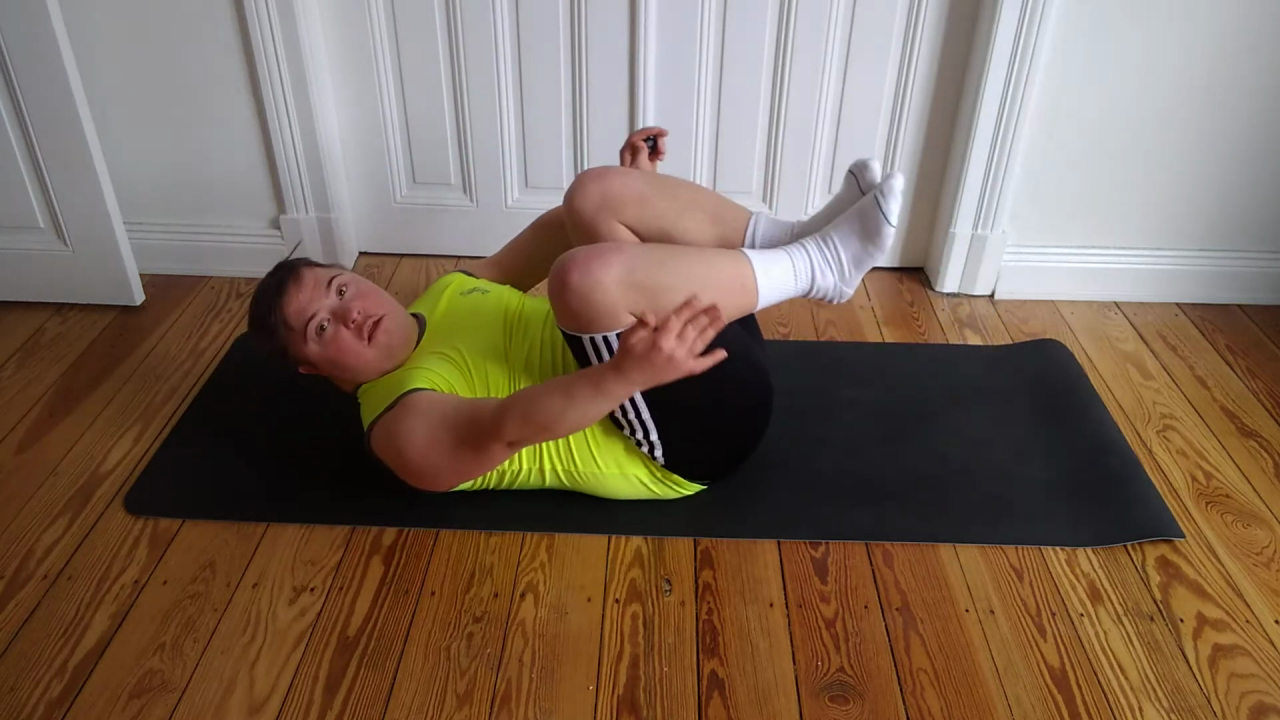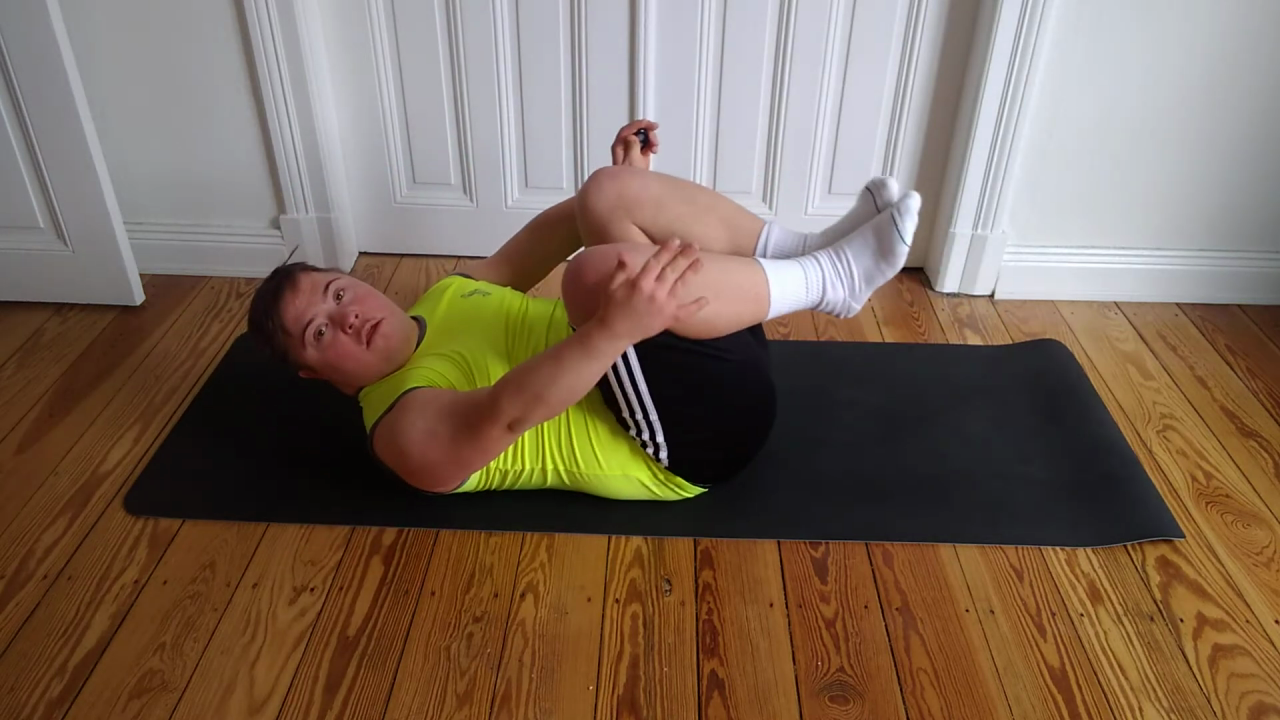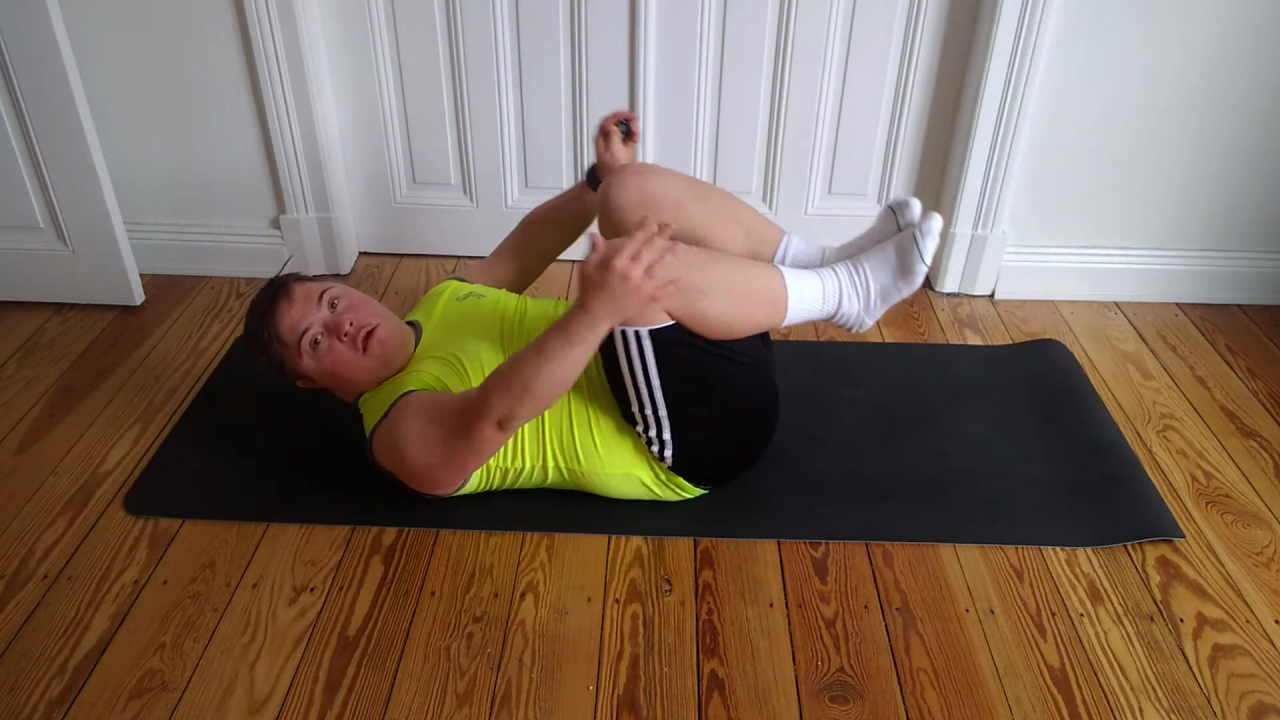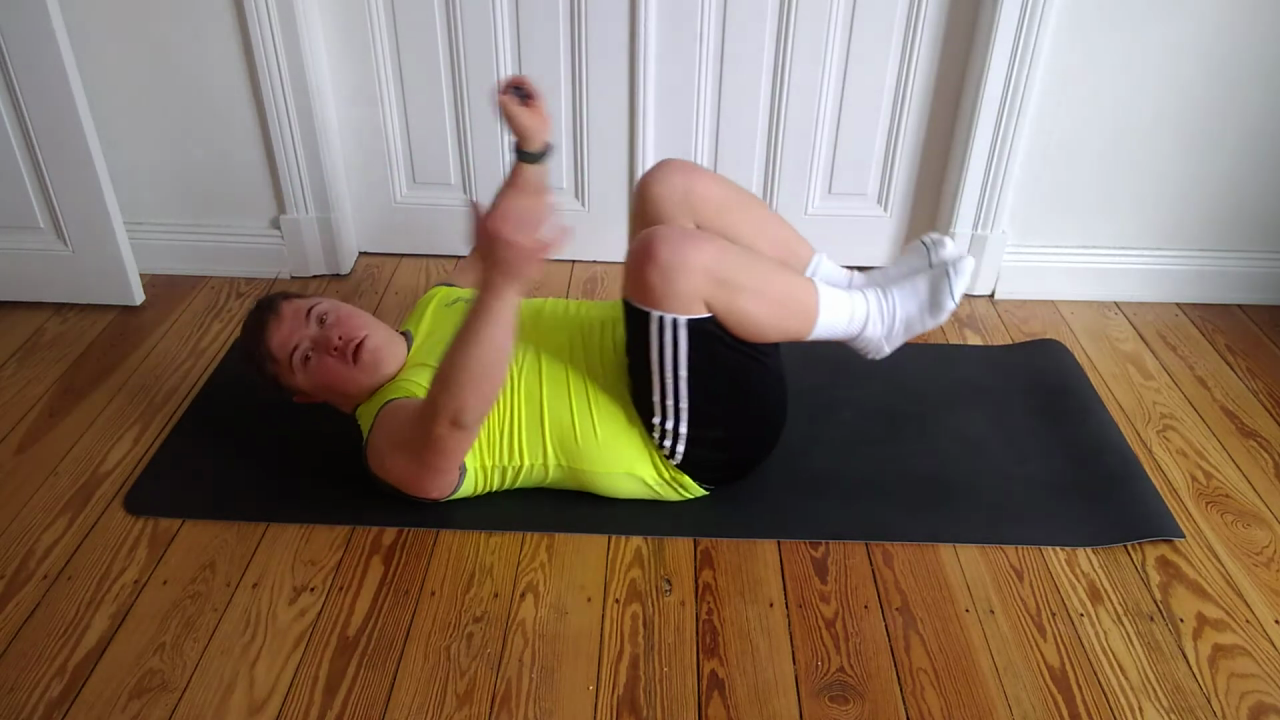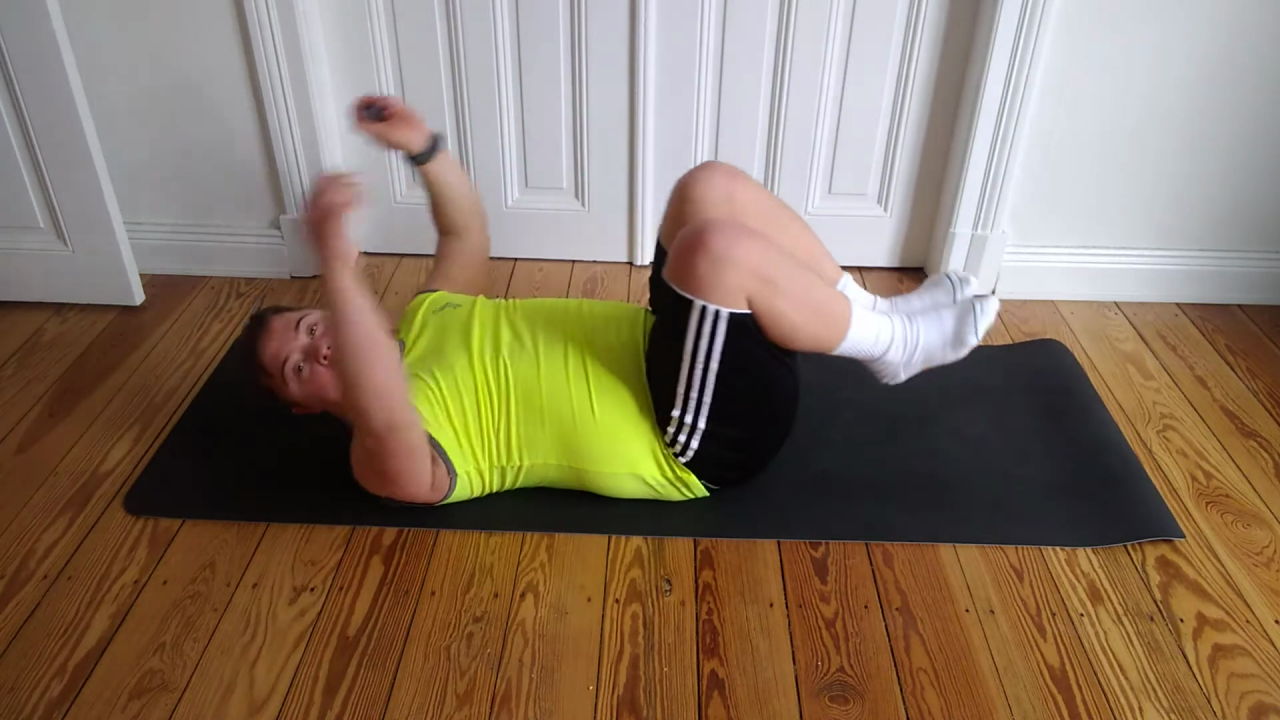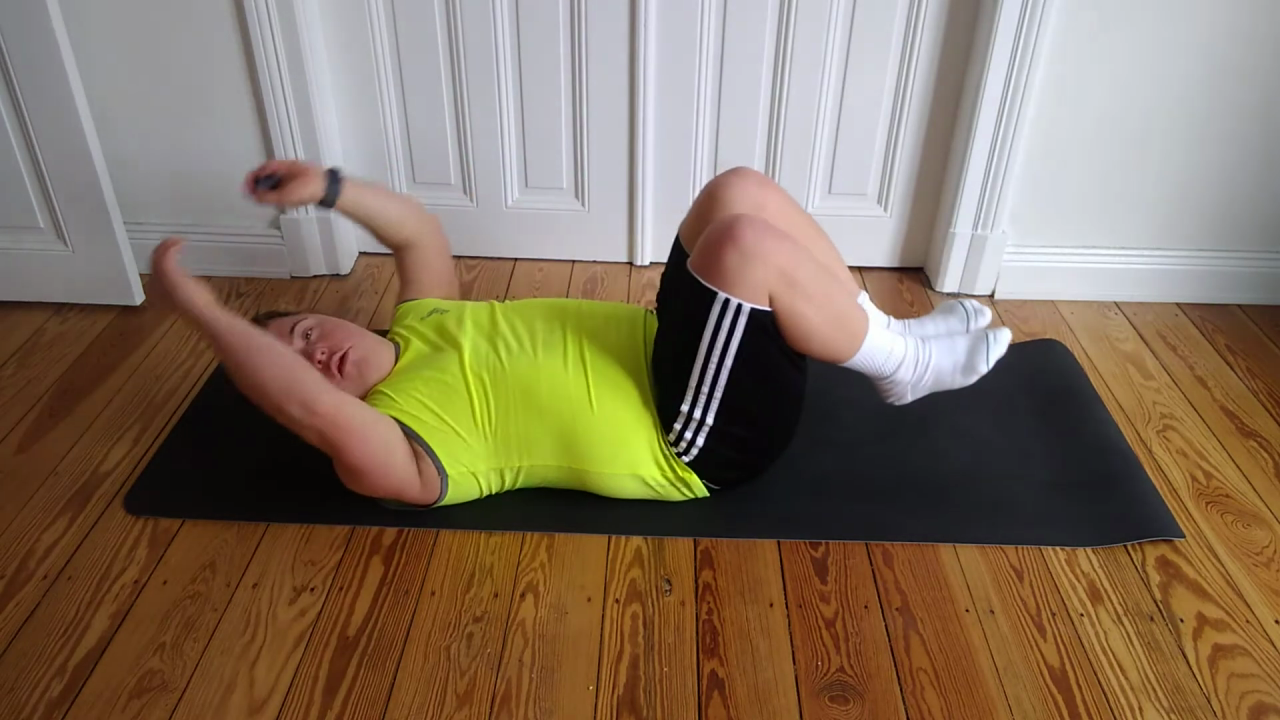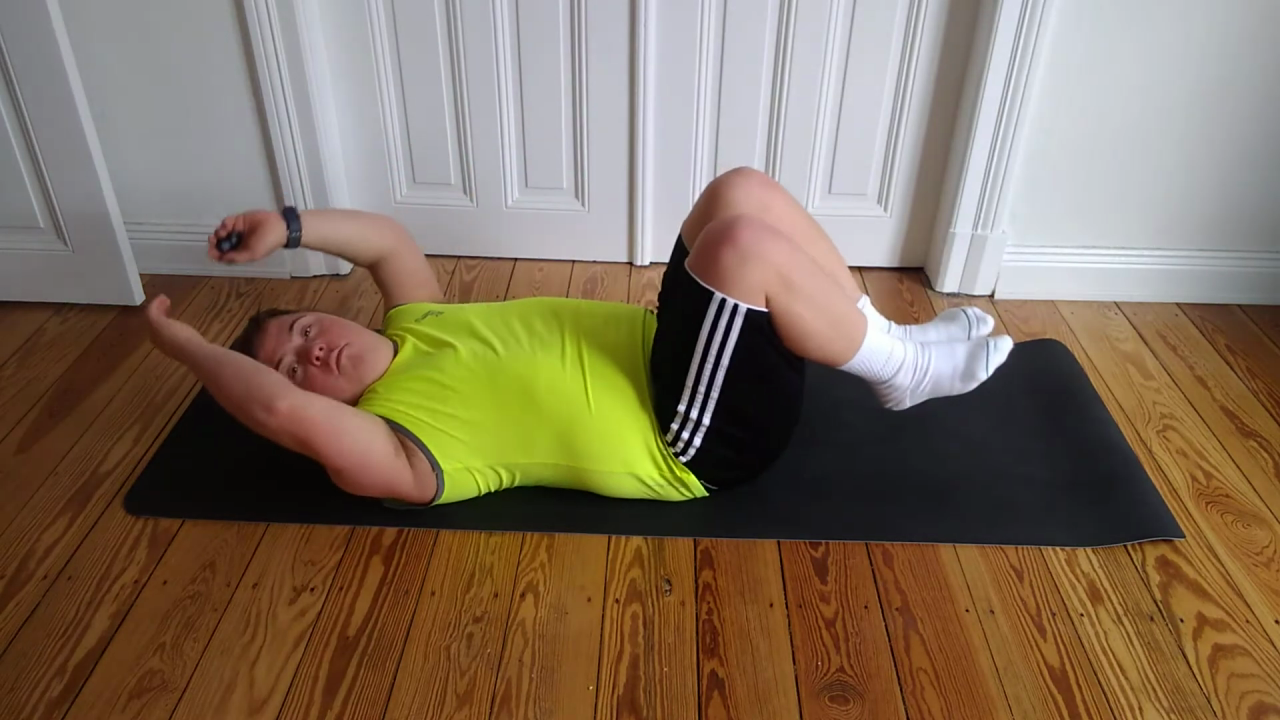
dt=0.2s
person 1, frame 1
left shoulder: (446, 297)
right shoulder: (404, 428)
left elbow: (547, 238)
right elbow: (511, 425)
left wrist: (634, 194)
right wrist: (632, 372)
left hip: (704, 345)
right hip: (697, 426)
left knee: (594, 194)
right knee: (589, 275)
left ankle: (796, 246)
right ankle: (815, 267)
person 1, frame 2
left shoulder: (442, 300)
right shoulder: (406, 430)
left elbow: (544, 238)
right elbow: (508, 410)
left wrist: (632, 189)
right wrist: (618, 327)
left hip: (709, 349)
right hip: (699, 441)
left knee: (607, 194)
right knee: (599, 275)
left ankle: (809, 255)
right ankle: (830, 279)
person 1, frame 3
left shoulder: (440, 305)
right shoulder: (405, 437)
left elbow: (526, 244)
right elbow: (500, 410)
left wrist: (600, 180)
right wrist: (599, 308)
left hip: (716, 364)
right hip: (696, 445)
left knee: (634, 192)
right knee: (616, 274)
left ankle: (827, 266)
right ankle: (844, 291)
person 1, frame 4
left shoulder: (435, 313)
right shoulder: (397, 445)
left elbow: (509, 226)
right elbow: (459, 414)
left wrist: (532, 149)
right wrist: (502, 283)
right hip: (697, 445)
left knee: (672, 185)
right knee: (669, 253)
left ankle: (853, 293)
right ankle: (872, 318)
person 1, frame 5
left shoulder: (421, 327)
right shoulder: (386, 459)
left elbow: (465, 228)
right elbow: (382, 413)
left wrist: (423, 147)
right wrist: (336, 267)
left hip: (657, 352)
right hip: (697, 444)
left knee: (712, 187)
right knee: (720, 247)
left ankle: (876, 316)
right ankle: (894, 341)
person 1, frame 6
left shoulder: (416, 328)
right shoulder: (380, 445)
left elbow: (420, 230)
right elbow: (308, 402)
left wrist: (324, 187)
right wrist: (196, 304)
left hip: (656, 358)
right hip: (691, 443)
left knee: (741, 191)
right knee: (748, 243)
left ankle: (881, 338)
right ankle: (902, 364)
person 1, frame 7
left shoulder: (413, 328)
right shoulder: (381, 454)
left elbow: (388, 241)
right elbow: (279, 411)
left wrist: (287, 227)
right wrist: (176, 338)
left hip: (663, 351)
right hip: (692, 441)
left knee: (743, 191)
right knee: (747, 244)
left ankle: (882, 345)
right ankle: (902, 368)
